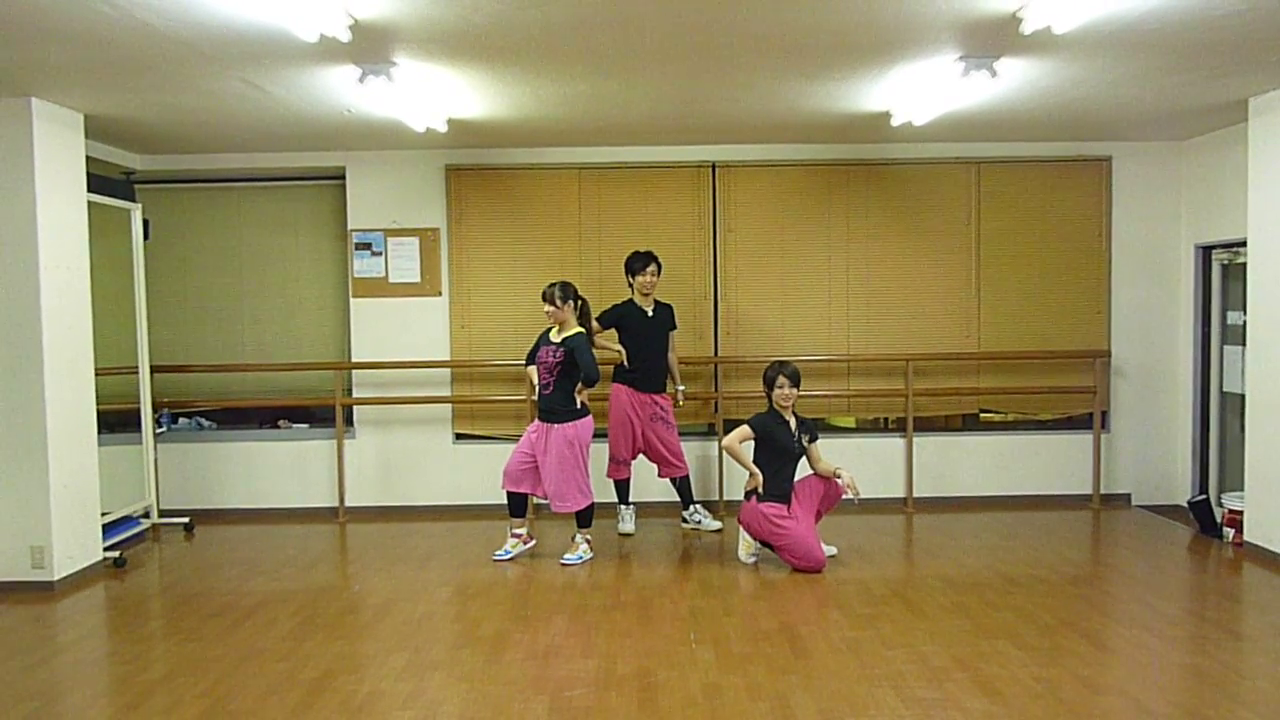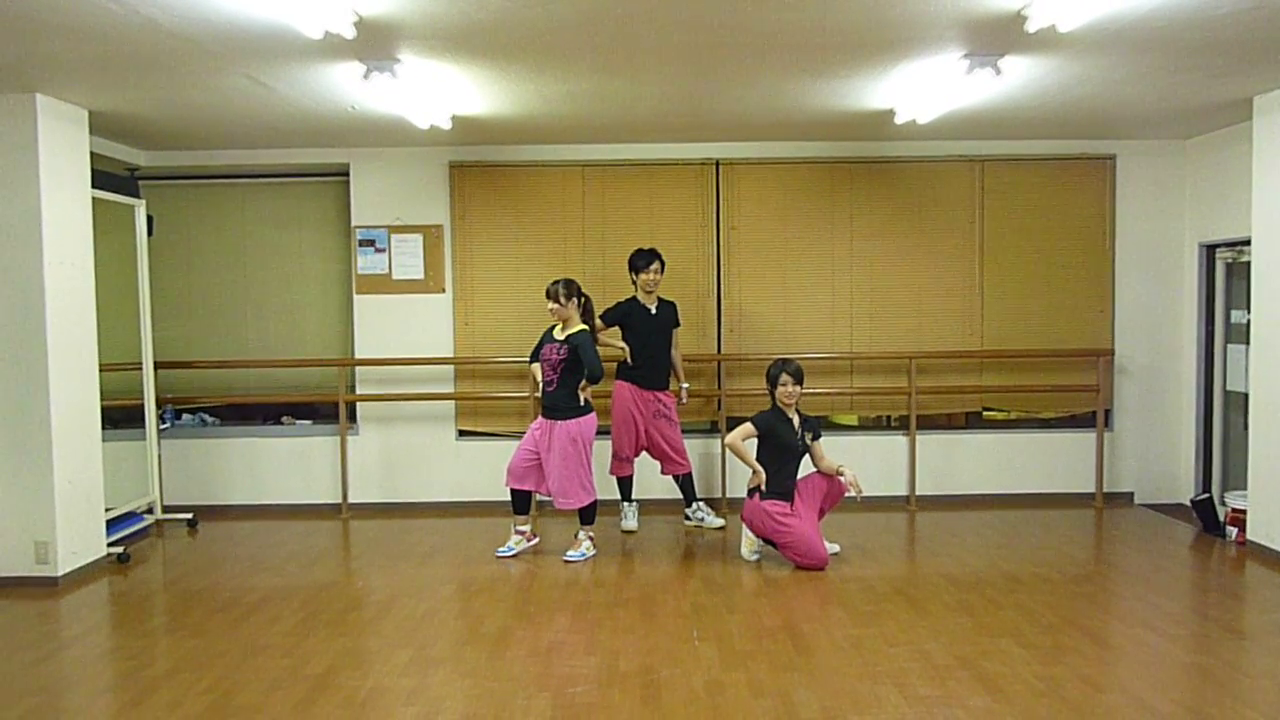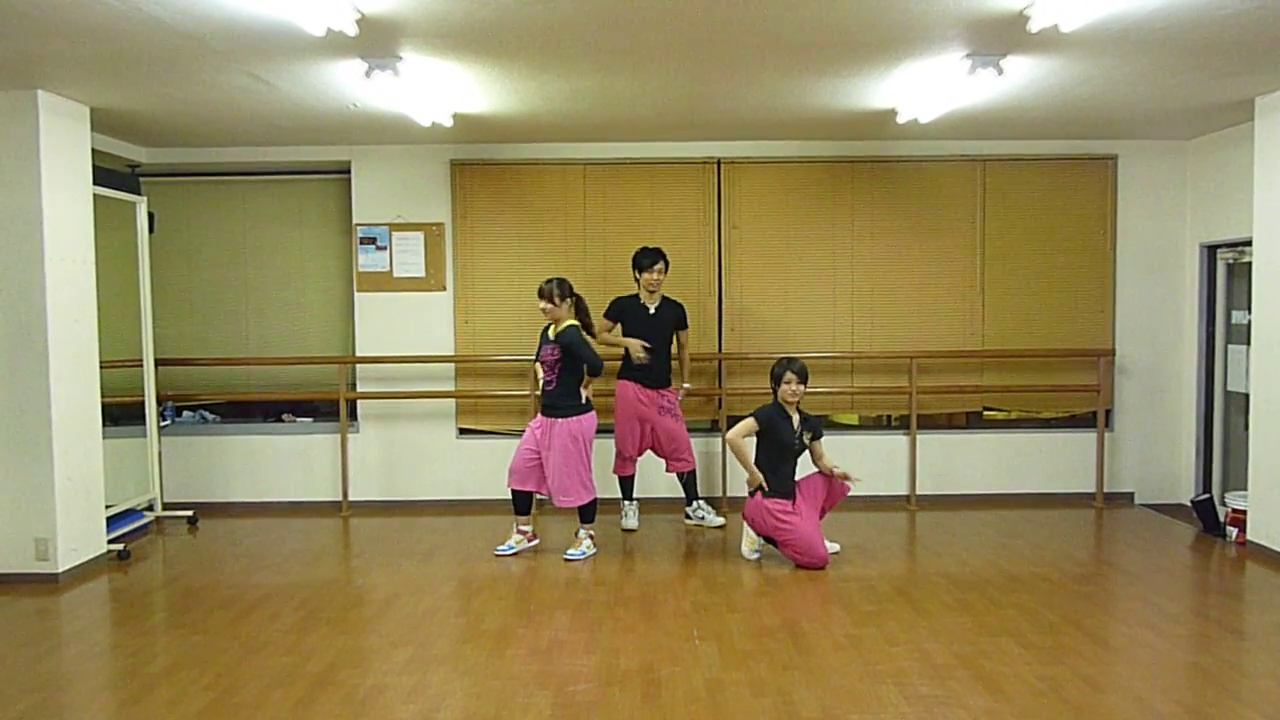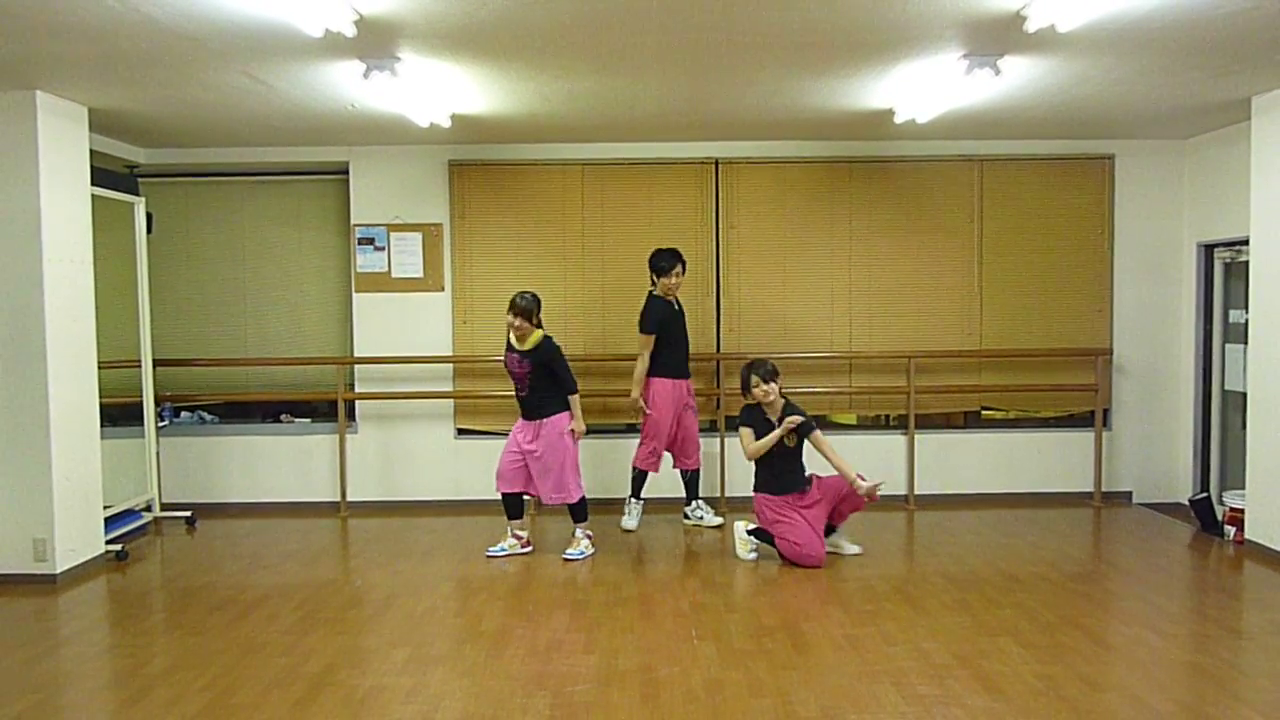
dt=0.5s
person 1, frame 1
left shoulder: (666, 311)
right shoulder: (621, 311)
left wrist: (679, 387)
right wrist: (616, 347)
left hip: (657, 394)
right hip: (626, 391)
left knee: (672, 452)
right knee: (622, 451)
left ankle: (690, 510)
right ankle: (625, 510)
person 1, frame 2
left shoulder: (670, 309)
right shoulder: (624, 309)
left wrist: (683, 384)
right wrist: (619, 344)
left hip: (660, 391)
right hip: (629, 389)
left knee: (675, 449)
right knee: (625, 449)
left ankle: (693, 508)
right ankle: (628, 507)
person 1, frame 3
left shoulder: (675, 309)
right shoulder: (623, 305)
left elbow: (683, 347)
right elbow: (600, 335)
left wrist: (686, 383)
right wrist: (626, 341)
left hip: (664, 390)
right hip: (632, 387)
left knee: (681, 446)
right knee: (627, 449)
left ankle: (694, 507)
right ankle: (628, 506)
person 1, frame 4
left shoulder: (673, 298)
right shoulder: (652, 308)
right elbow: (645, 353)
right wrist: (637, 390)
left hip: (682, 382)
right hip: (661, 382)
left knee: (689, 443)
right knee: (653, 443)
left ankle: (693, 507)
right ankle: (634, 503)
person 2, frame 1
left shoulder: (578, 340)
right shoulder: (547, 335)
left elbow: (592, 375)
right elbow: (530, 360)
left wrist: (578, 392)
right wrist: (537, 384)
left hip: (570, 424)
right hip: (543, 422)
left knee: (574, 483)
right knee: (514, 471)
left ankle: (583, 541)
right ankle: (519, 535)
person 2, frame 2
left shoulder: (582, 337)
right shoulder: (551, 333)
left elbow: (596, 372)
right elbow: (535, 358)
left wrist: (581, 389)
right wrist: (541, 381)
left hip: (574, 421)
right hip: (546, 419)
left knee: (577, 479)
right knee: (518, 469)
left ankle: (586, 538)
right ankle: (522, 533)
person 2, frame 3
left shoulder: (571, 334)
right shoulder: (548, 332)
left elbow: (595, 365)
left wrist: (583, 386)
left hip: (573, 418)
right hip: (546, 417)
left knee: (576, 477)
right knee: (520, 469)
left ankle: (587, 537)
right ankle: (523, 533)
person 2, frame 4
left shoulder: (545, 345)
right shoulder: (510, 337)
left elbow: (568, 380)
left wrist: (577, 417)
left hip: (555, 419)
right hip: (527, 421)
left knee: (565, 479)
right knee: (507, 473)
left ankle: (582, 535)
right ankle: (518, 537)
person 3, frame 1
left shoulder: (805, 426)
right shoulder: (764, 421)
left elbow: (817, 464)
right elbow: (728, 442)
left wrist: (840, 472)
right wrist: (755, 472)
left hip: (788, 498)
right hip: (764, 505)
right knee: (814, 561)
left ankle: (801, 535)
right ankle: (759, 536)
person 3, frame 2
left shoulder: (809, 424)
right shoulder: (768, 419)
left elbow: (820, 462)
right elbow: (731, 440)
left wrist: (842, 470)
right wrist: (757, 469)
left hip: (791, 496)
right hip: (766, 503)
right knee: (817, 559)
left ankle: (805, 533)
right ankle: (762, 534)
person 3, frame 3
left shoulder: (810, 423)
right shoulder: (768, 414)
left elbow: (820, 459)
right elbow: (732, 436)
left wrist: (834, 470)
right wrist: (753, 473)
left hip: (791, 494)
right hip: (768, 501)
right knee: (818, 558)
left ankle: (805, 532)
right ankle: (763, 534)
person 3, frame 4
left shoulder: (798, 418)
right shoulder: (749, 415)
left elbow: (828, 451)
right elbow: (751, 453)
left wrist: (857, 481)
right wrist: (780, 430)
left hip: (804, 490)
right hip: (772, 499)
left knee: (853, 487)
right knee: (813, 557)
left ankle: (830, 534)
right ankle: (753, 533)
